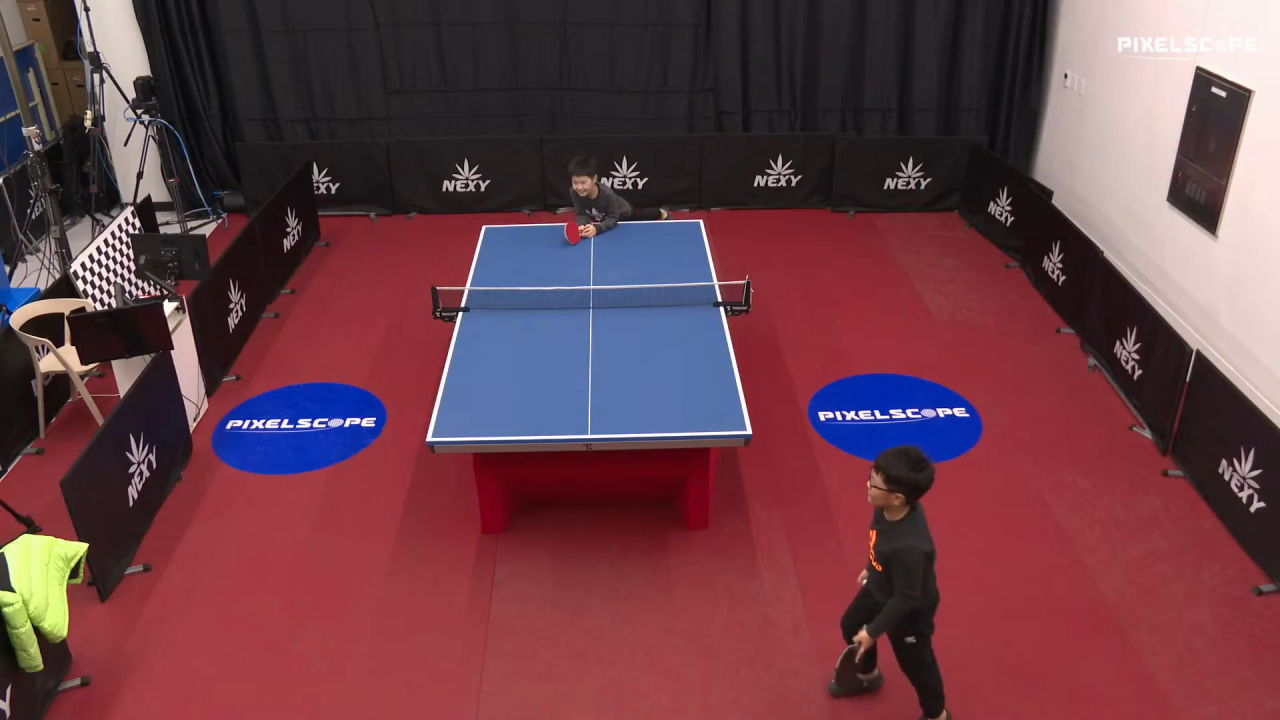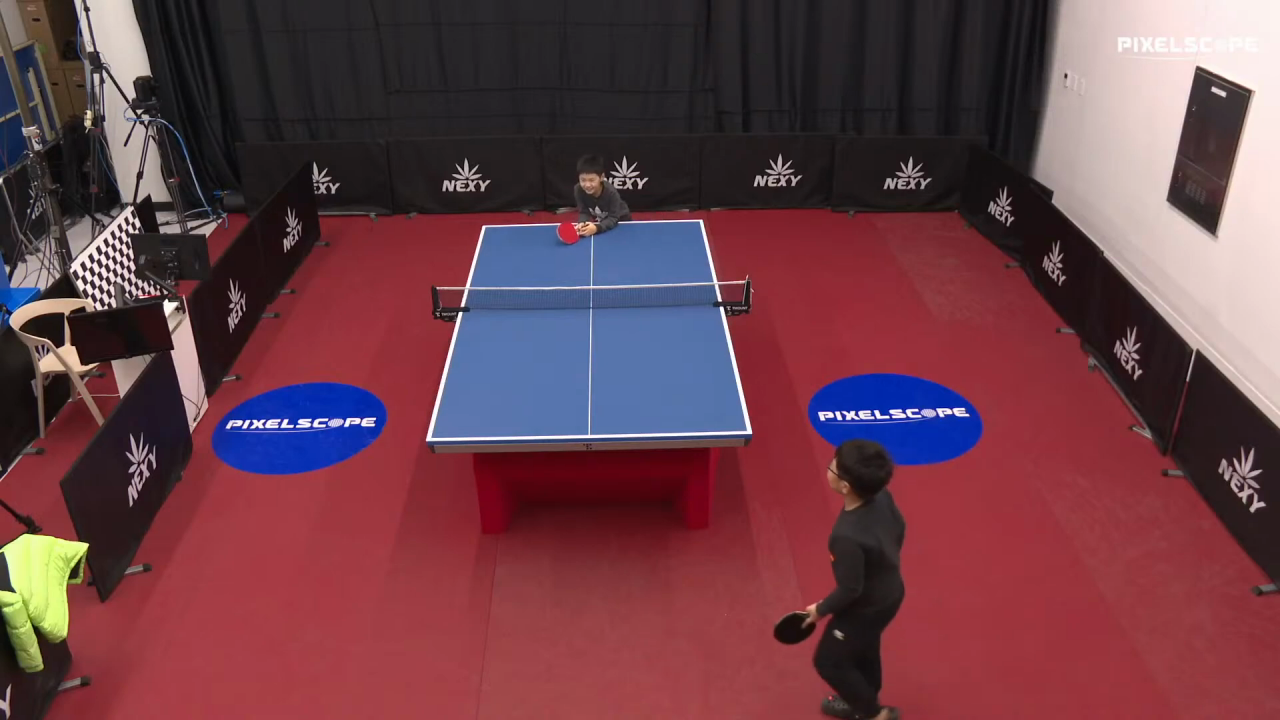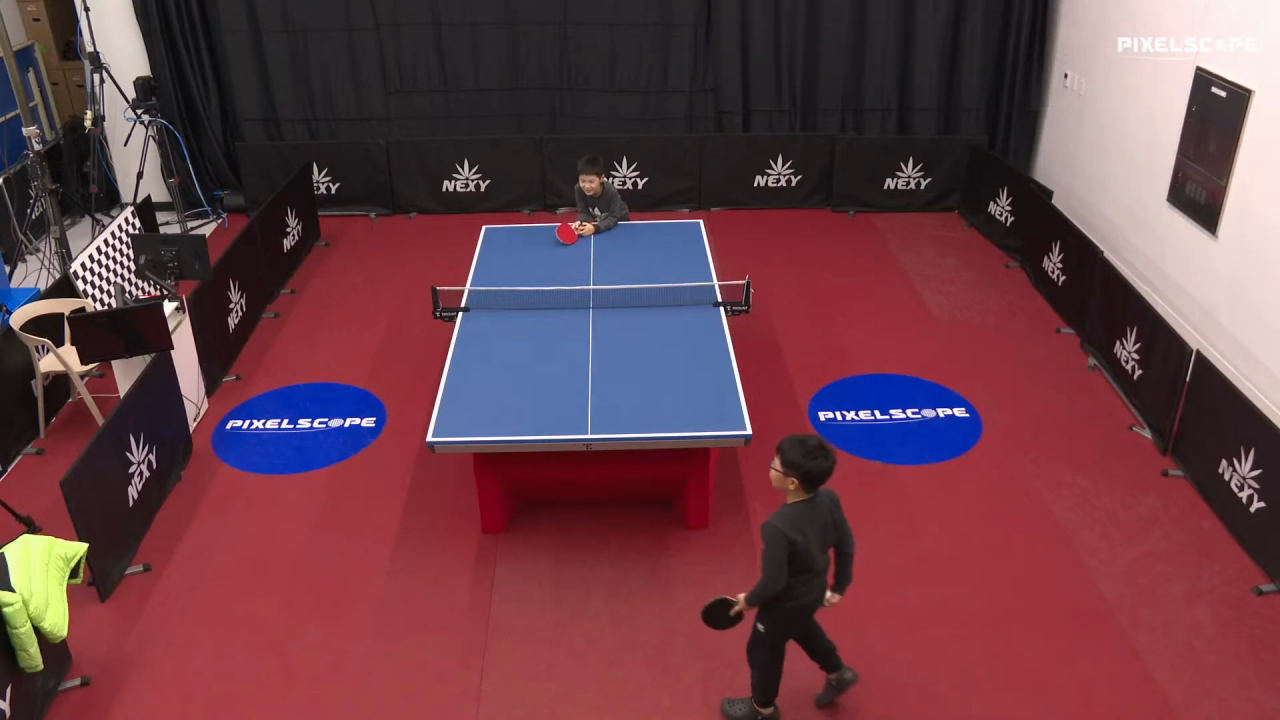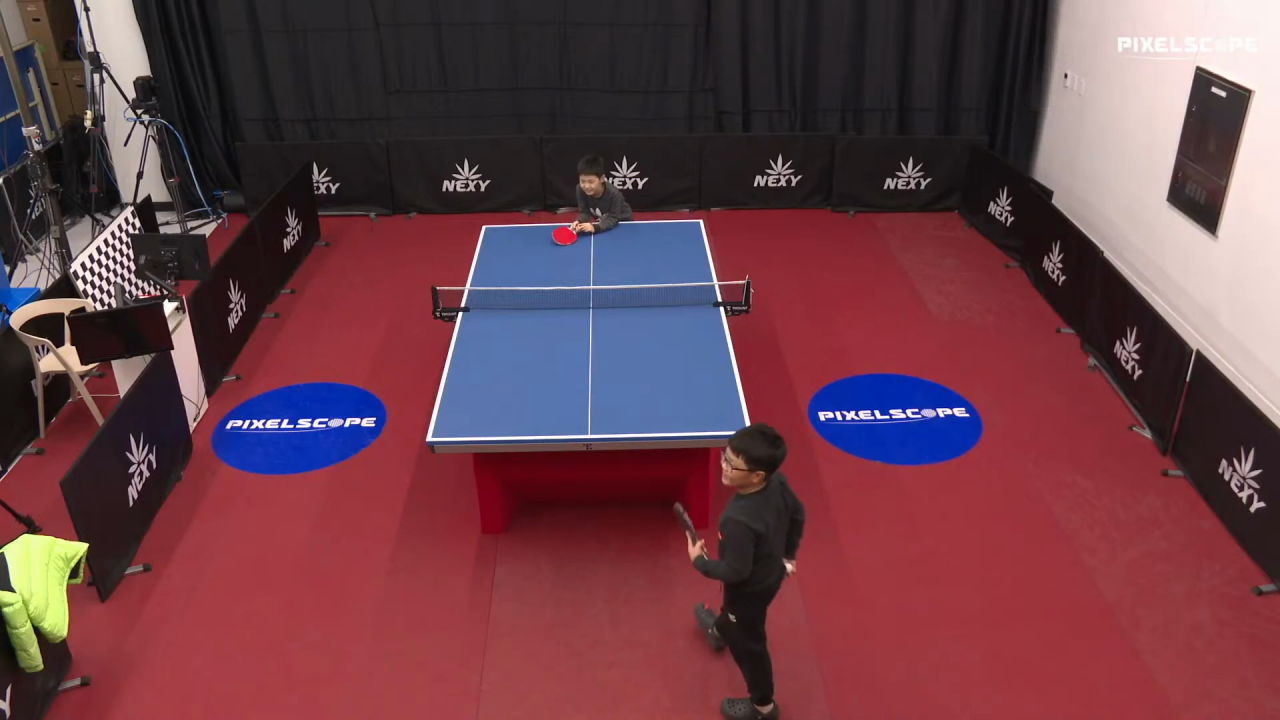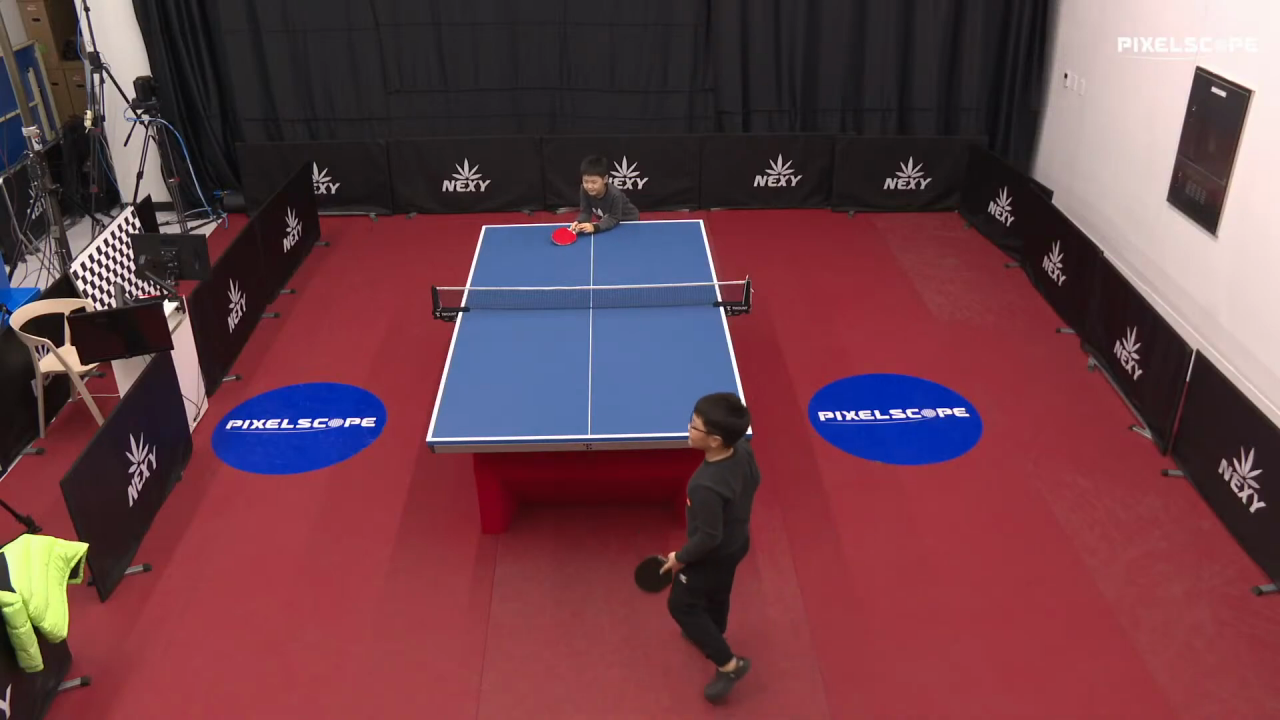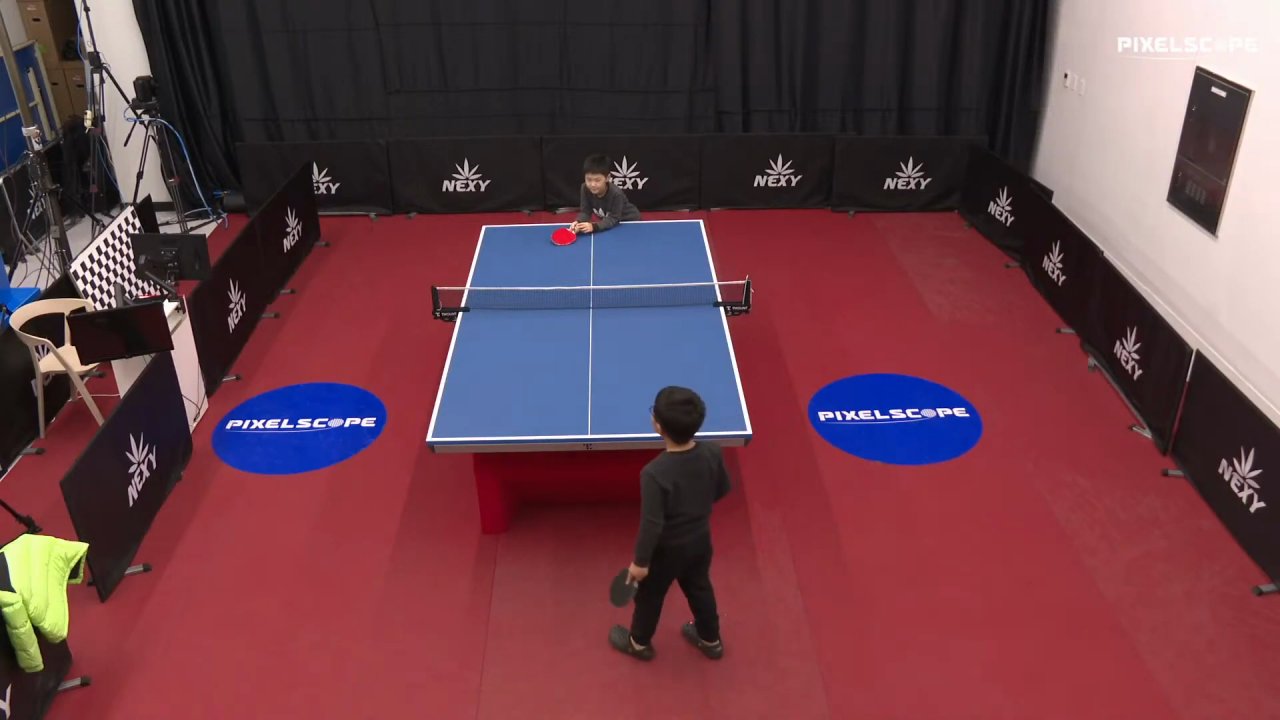
dt=0.4s
person 1, frame 1
left shoulder: (908, 546)
right shoulder: (885, 506)
left elbow: (906, 599)
left wrist: (874, 630)
right wrist: (871, 568)
left hip: (908, 612)
right hip: (878, 591)
left knee: (916, 662)
right knee: (851, 627)
right ankle: (867, 674)
person 1, frame 2
left shoulder: (848, 536)
right shoulder: (882, 497)
left elbow: (851, 589)
right elbow: (899, 529)
left wrist: (821, 610)
left hip: (866, 609)
right hip: (889, 593)
left knee: (828, 660)
right knee: (865, 654)
person 1, frame 3
left shoulder: (779, 528)
right shoulder: (828, 500)
left elbow: (774, 582)
right elbow: (846, 545)
left wrist: (749, 600)
right wrist: (839, 585)
left hip: (786, 604)
right hip: (814, 591)
left knee: (762, 652)
right knee: (803, 631)
right ankle: (838, 673)
person 1, frame 4
left shoulder: (739, 520)
right shoulder: (778, 482)
left elbow: (735, 572)
right elbow: (797, 515)
left wrist: (700, 560)
right wrist: (788, 554)
left hip: (749, 587)
right hip: (772, 573)
left knee: (747, 643)
right ankle: (719, 630)
person 1, frame 5
left shoulder: (707, 485)
right shoulder: (743, 451)
left elbow: (708, 538)
right elbow: (753, 483)
left wrist: (680, 558)
left hip: (711, 555)
right hip: (737, 544)
left knee: (682, 605)
right knee: (717, 595)
left ankle: (728, 664)
right ankle: (711, 638)
person 1, frame 6
left shoulder: (655, 473)
right shoulder: (712, 453)
left elbow: (652, 524)
right elbow: (723, 489)
left wrist: (640, 561)
left hip: (668, 549)
right hip: (700, 540)
left knee: (649, 594)
right knee: (699, 588)
left ankle: (640, 642)
right ankle: (710, 639)
